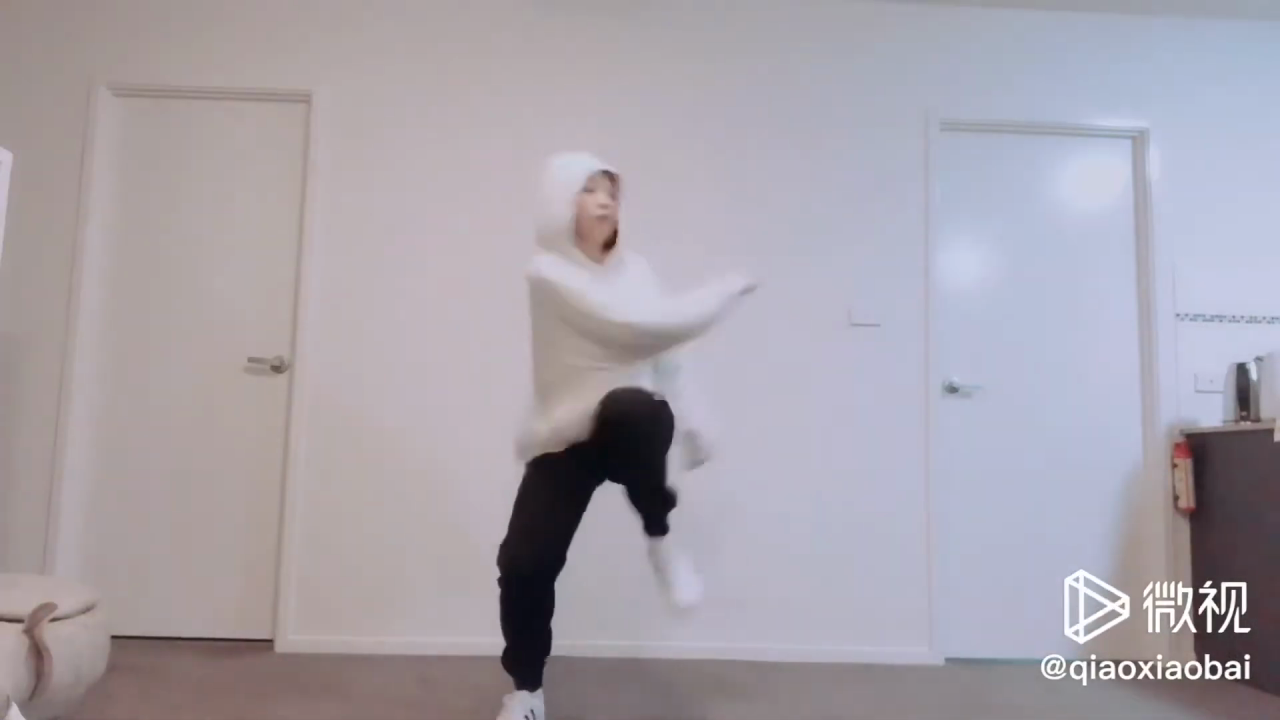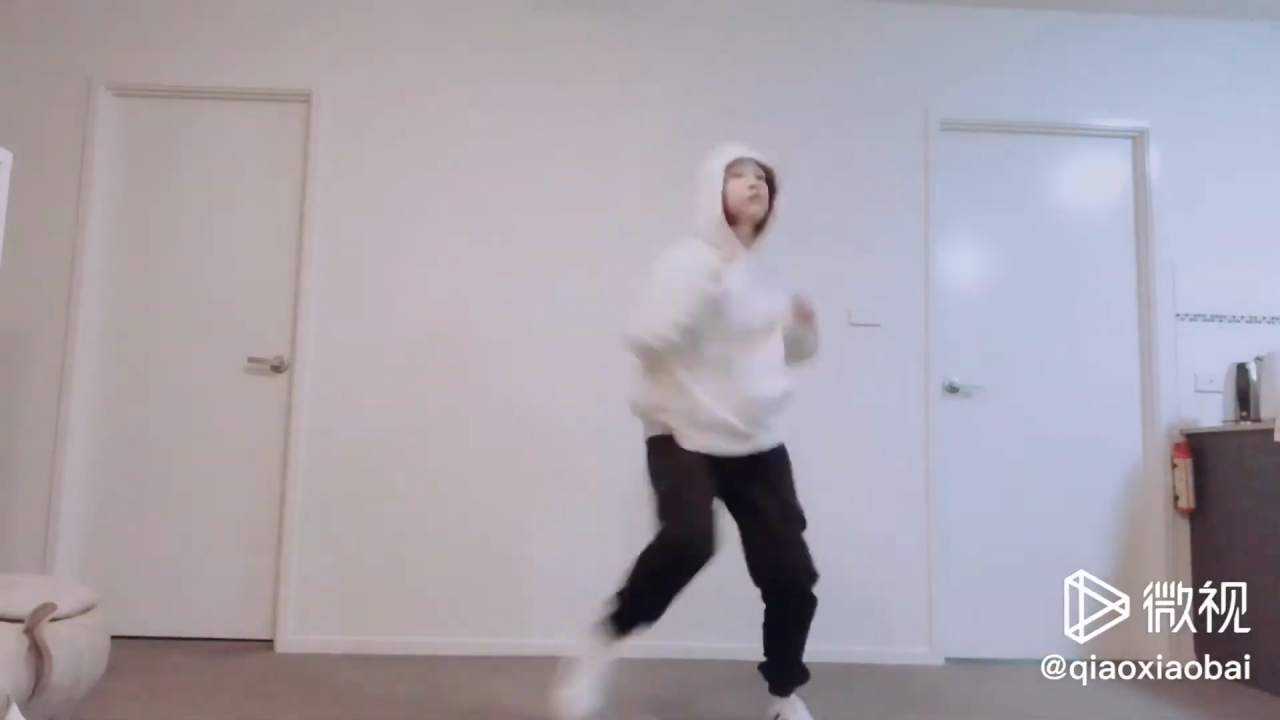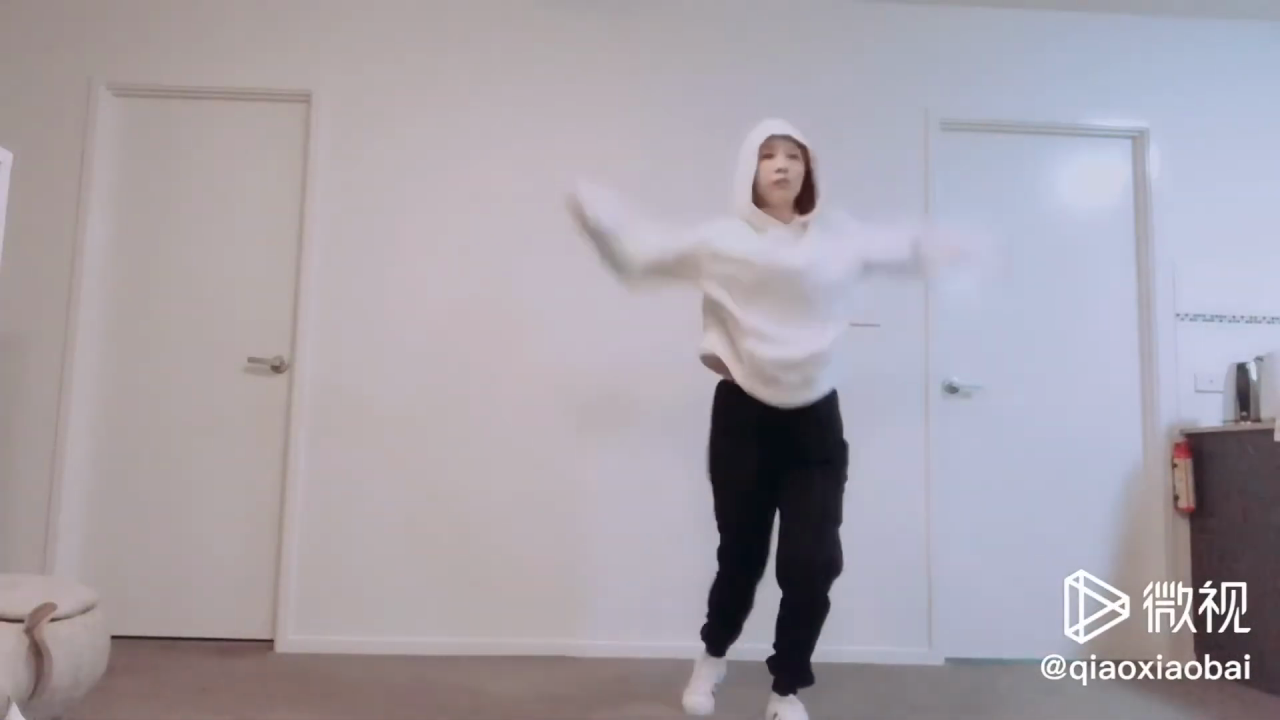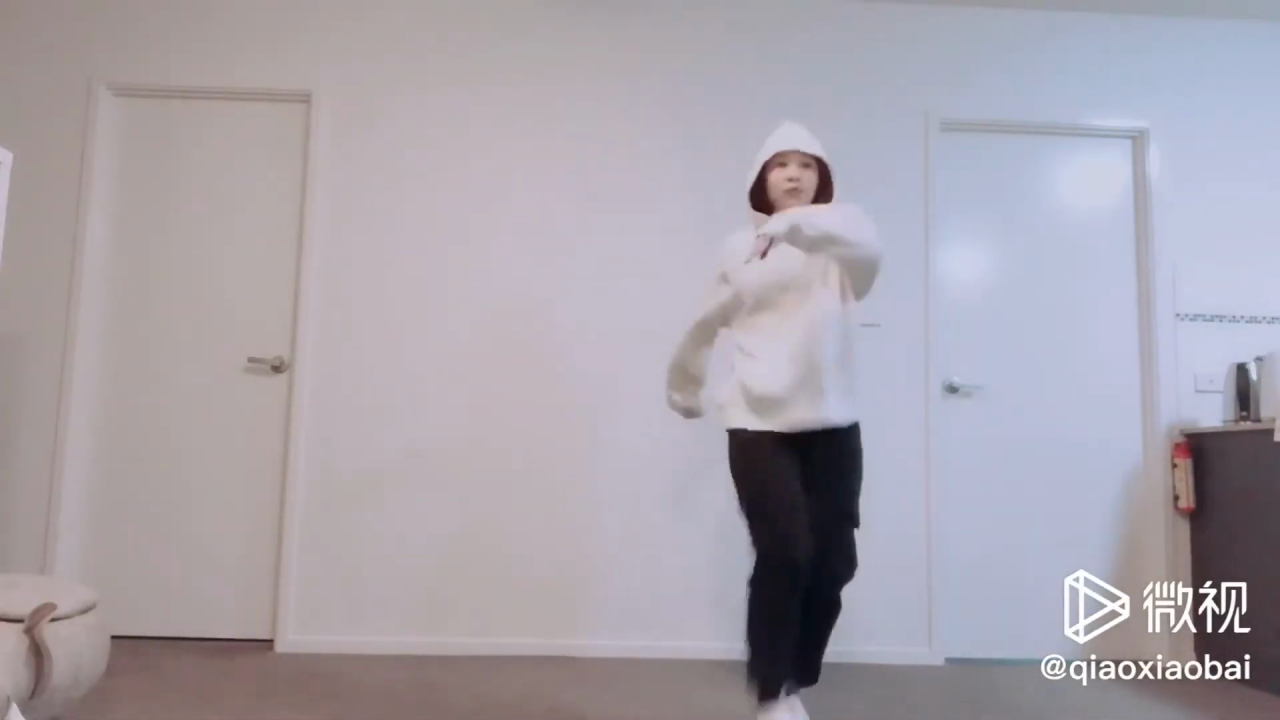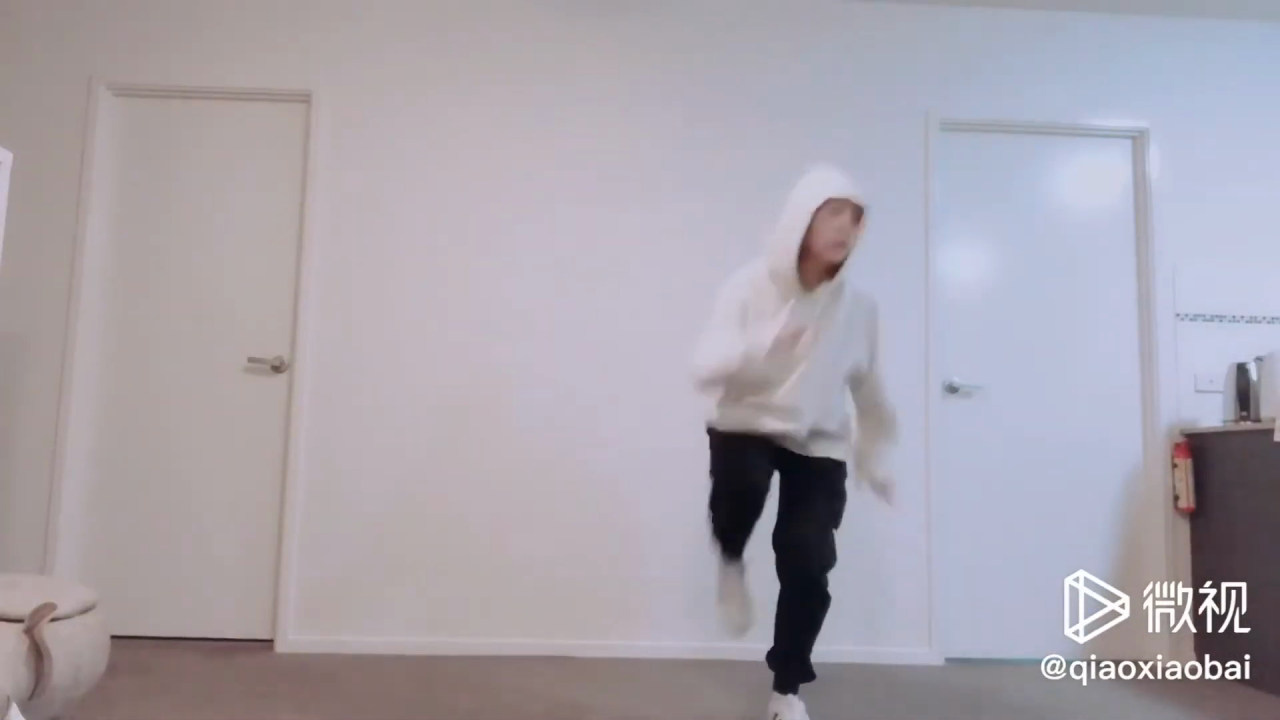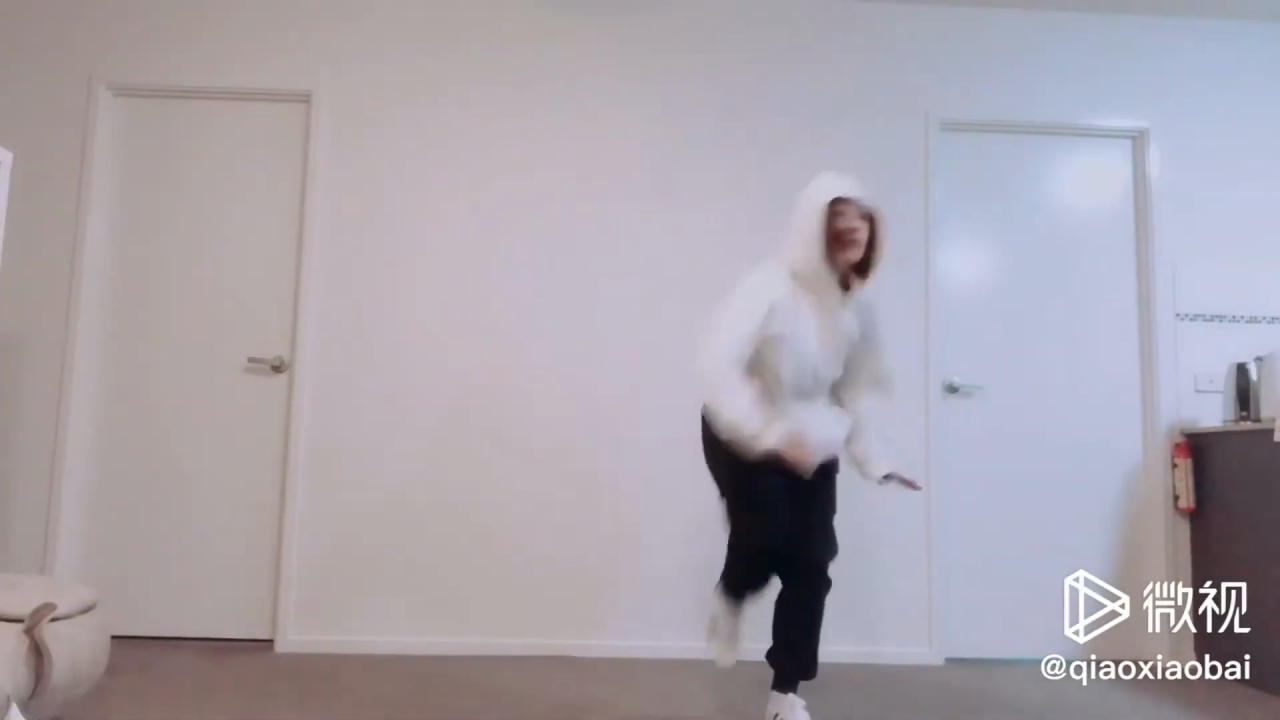
dt=0.4s
person 1, frame 1
left shoulder: (633, 269)
right shoulder: (550, 273)
left elbow: (659, 350)
right elbow: (638, 326)
left wrist: (692, 421)
right wrist: (724, 291)
left hip: (635, 418)
right hip: (562, 439)
left knee: (631, 414)
right knee: (524, 565)
left ankle: (660, 537)
person 1, frame 2
left shoulder: (761, 274)
right shoulder: (687, 263)
left elbow: (793, 351)
right elbow: (650, 339)
left wrist: (802, 326)
right wrist: (706, 285)
left hip: (758, 445)
right hip: (685, 436)
left knee: (792, 575)
right knee: (687, 538)
right ankle: (609, 638)
person 1, frame 3
left shoulder: (838, 235)
right shoulder: (721, 240)
left elbow: (905, 247)
right elbow: (636, 256)
left wrist: (958, 248)
right wrist: (594, 217)
left hip: (813, 414)
right hip: (743, 408)
left knee: (813, 563)
right knee: (741, 553)
right ankle: (713, 657)
person 1, frame 4
left shoulder: (839, 233)
right shoulder: (739, 248)
left elbow: (865, 243)
right elbow: (707, 322)
left wrist: (795, 224)
right wrist: (682, 385)
left hip: (831, 426)
right hip: (759, 425)
left knee: (828, 572)
right knee: (785, 551)
person 1, frame 5
left shoulder: (858, 307)
right shoulder: (748, 287)
left elbow: (867, 392)
right elbow: (708, 367)
left wrist: (874, 462)
right wrist: (749, 350)
left hip: (819, 446)
right hip: (748, 434)
left knee: (807, 567)
right knee: (739, 479)
right ankle: (731, 561)
person 1, frame 6
left shoulder: (859, 312)
right shoulder: (771, 288)
left elbow: (856, 393)
right elbow: (718, 364)
left wrist: (872, 460)
right wrist: (769, 432)
left hip: (813, 449)
right hip: (743, 437)
left knee: (809, 571)
right knee: (765, 532)
right ankle: (729, 598)
